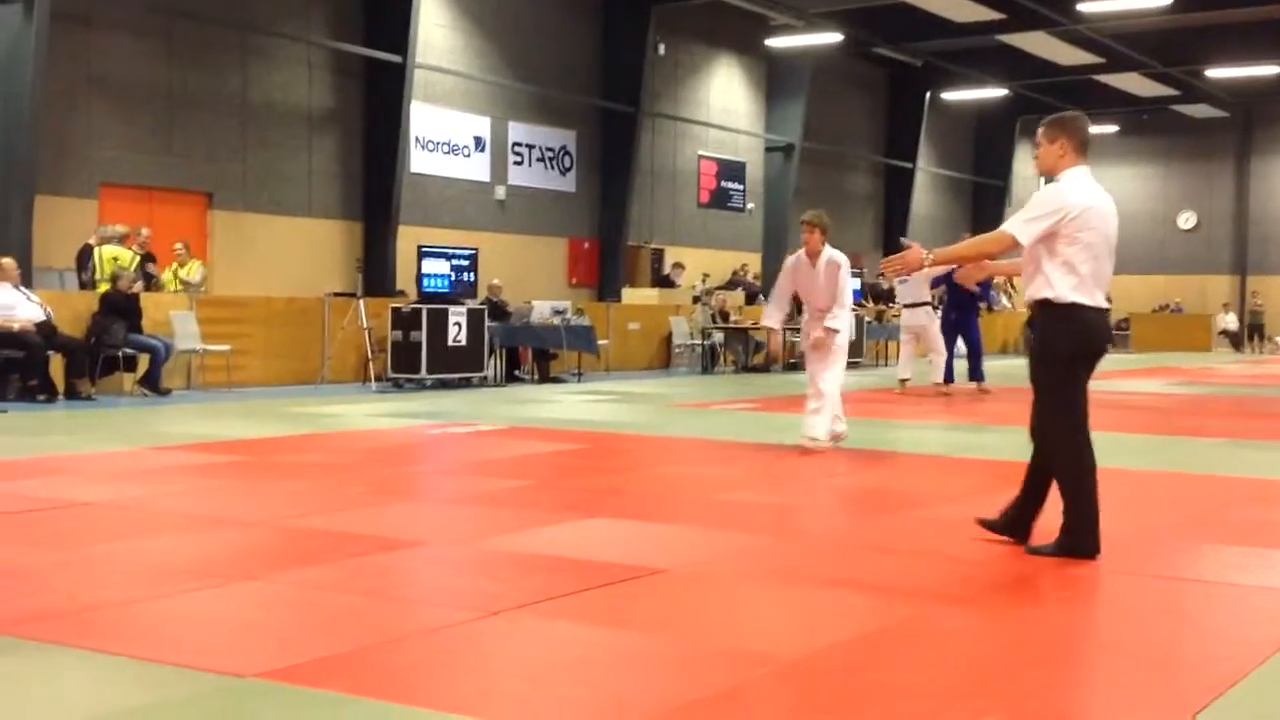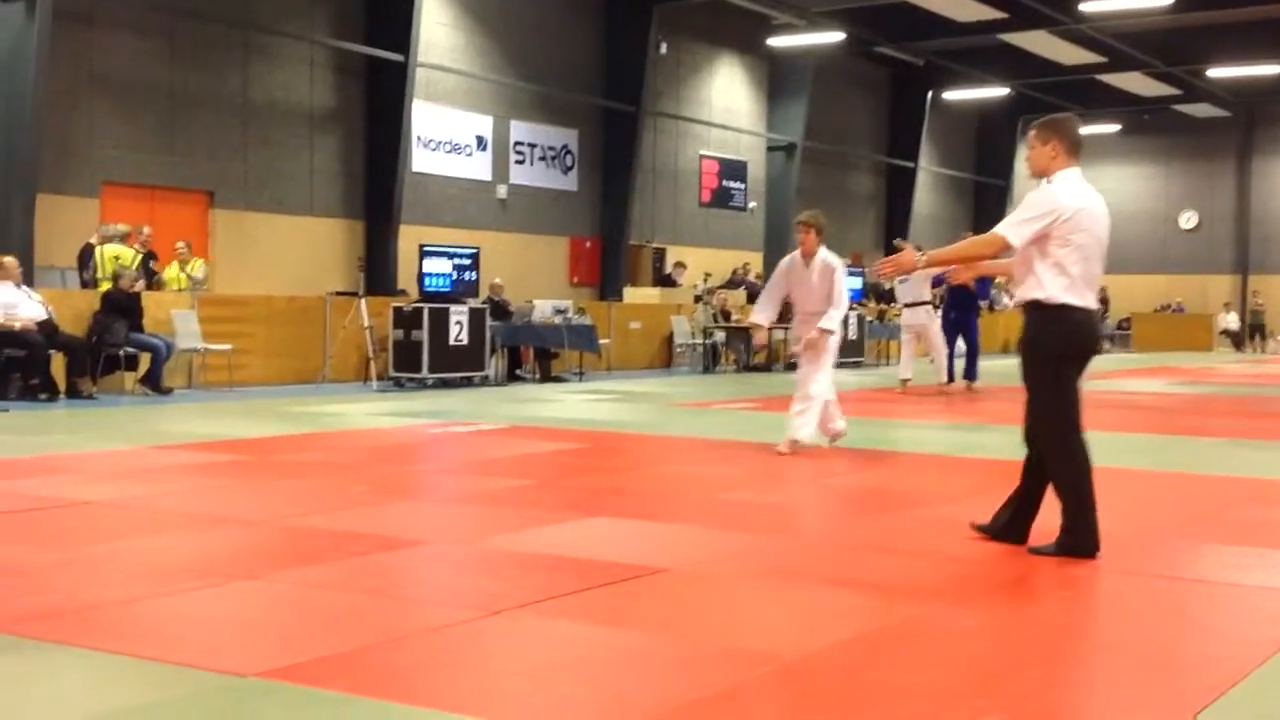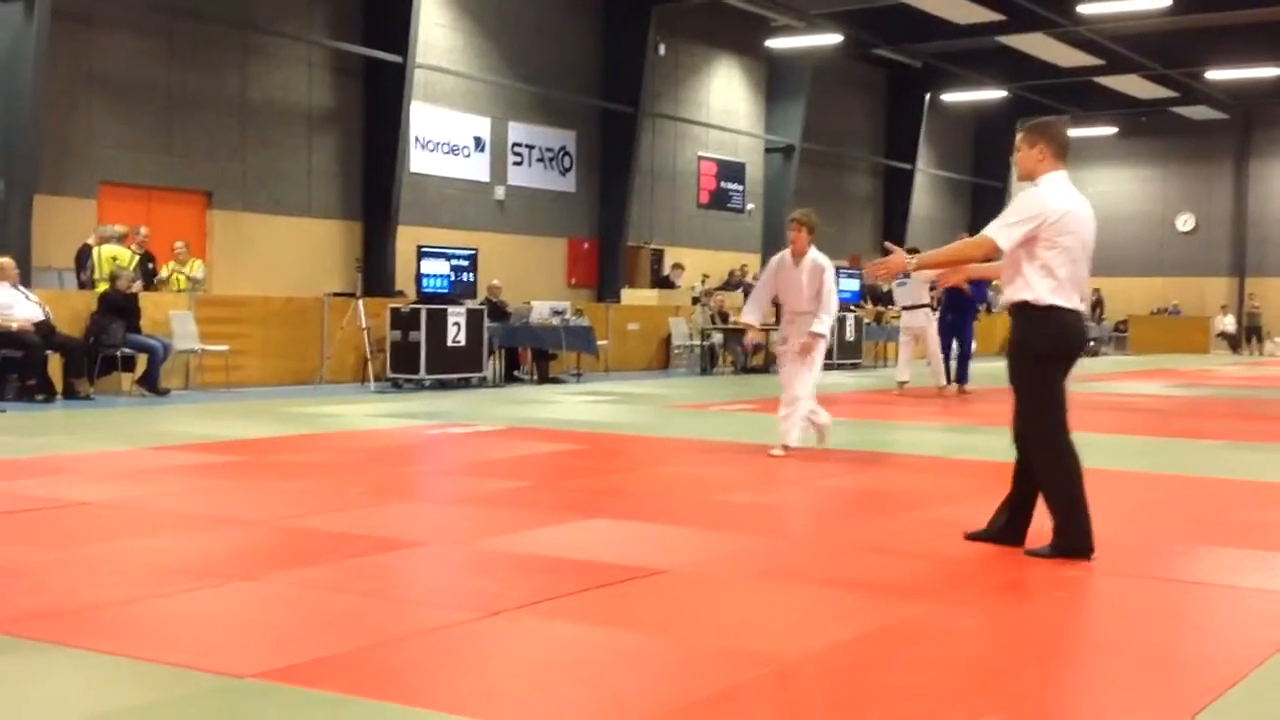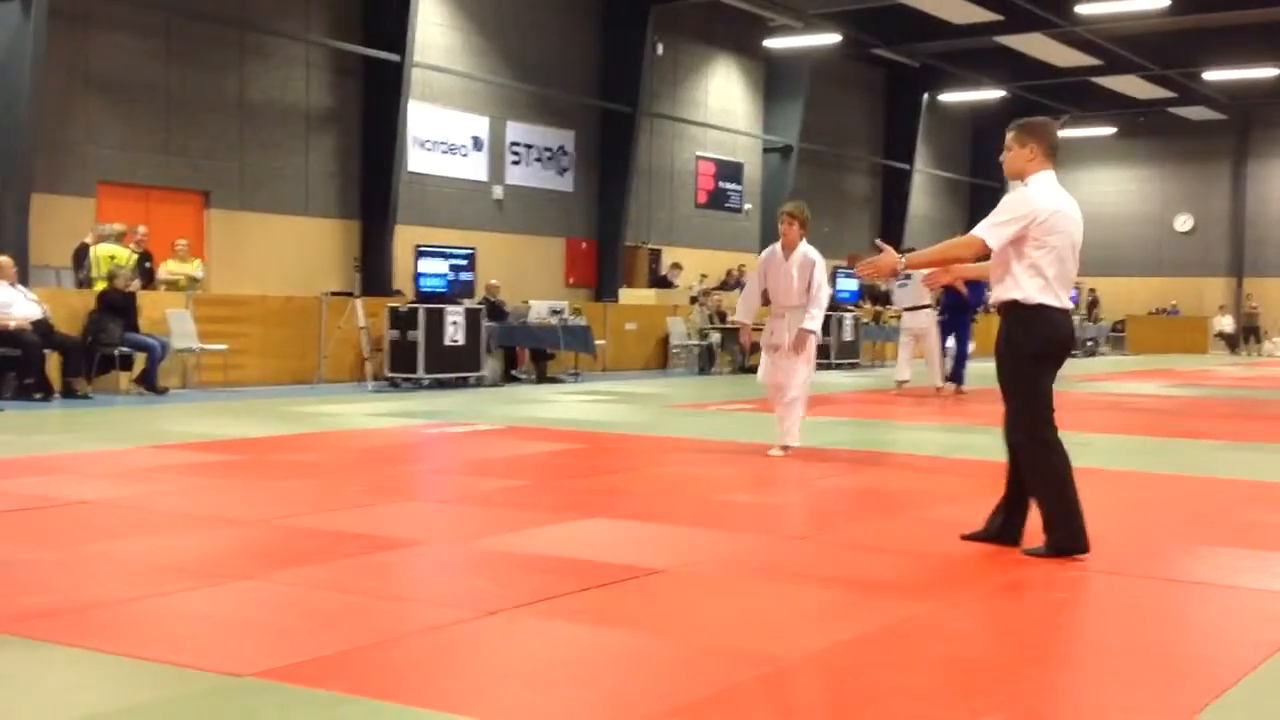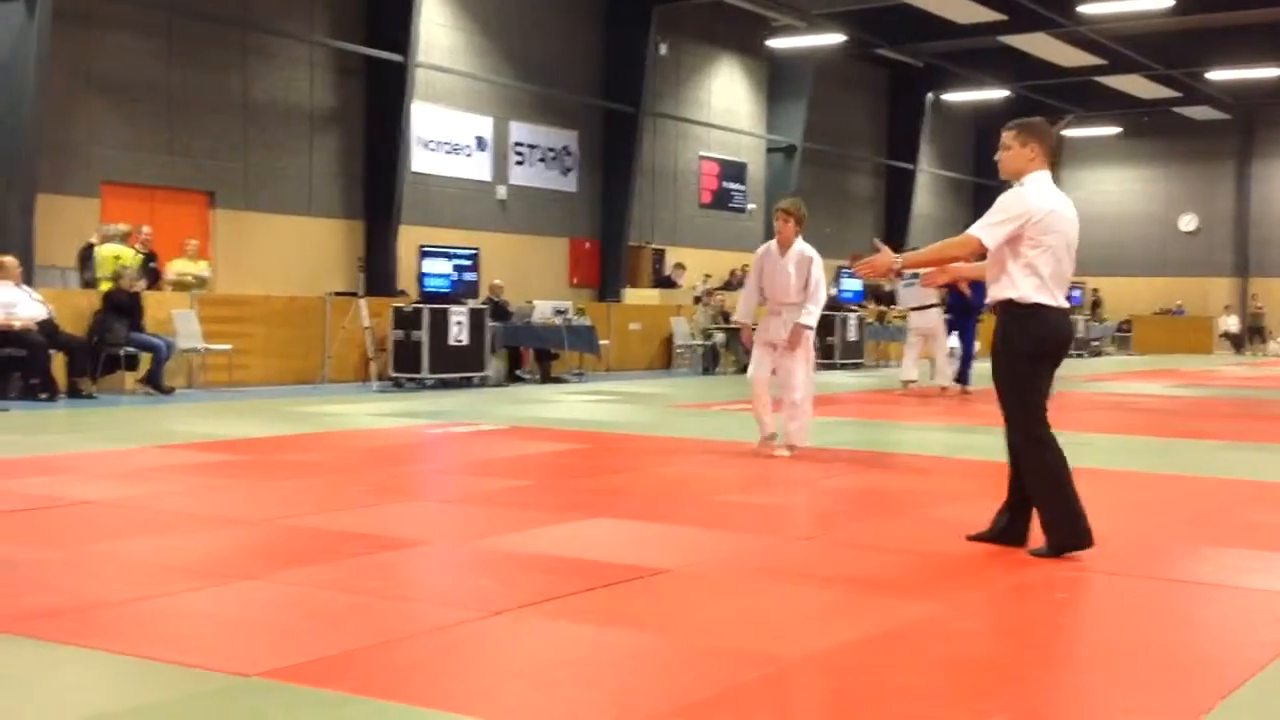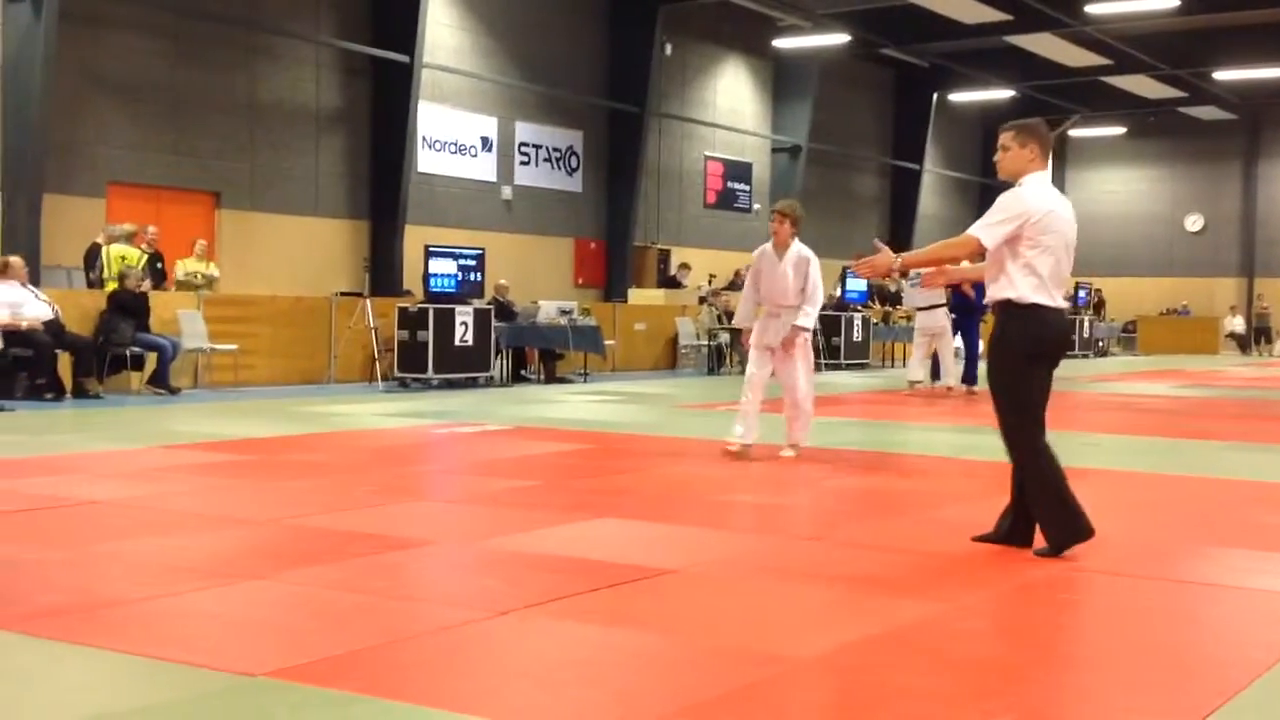
dt=0.1s
person 1, frame 1
left shoulder: (1061, 195)
right shoulder: (1098, 198)
left elbow: (998, 240)
left wrist: (929, 258)
right wrist: (992, 270)
left hip: (1063, 322)
right hip: (1086, 319)
left knee: (1065, 429)
right knee: (1051, 426)
left ankle: (1080, 536)
right ankle: (1019, 520)
person 1, frame 2
left shoulder: (1053, 197)
right shoulder: (1090, 200)
left elbow: (990, 243)
left wrist: (922, 260)
right wrist: (984, 270)
left hip: (1054, 322)
right hip: (1076, 320)
left knee: (1058, 429)
right knee: (1044, 426)
left ankle: (1080, 536)
right ankle: (1013, 522)
person 1, frame 3
left shoulder: (1040, 199)
right shoulder: (1075, 202)
left elbow: (980, 246)
left wrist: (911, 263)
right wrist: (970, 273)
left hip: (1040, 324)
right hip: (1062, 322)
left knee: (1046, 431)
right knee: (1033, 428)
left ankle: (1073, 536)
right ankle: (1010, 524)
person 1, frame 4
left shoulder: (1029, 199)
right shoulder: (1063, 203)
left elbow: (969, 245)
left wrist: (901, 262)
right wrist: (961, 272)
left hip: (1029, 323)
right hip: (1051, 321)
left knee: (1035, 430)
right knee: (1023, 427)
left ankle: (1067, 534)
right ankle: (1006, 524)
person 1, frame 5
left shoulder: (1024, 198)
right shoulder: (1059, 203)
left elbow: (966, 245)
left wrist: (898, 262)
right wrist: (959, 273)
left hip: (1024, 323)
right hip: (1048, 321)
left knee: (1029, 429)
right knee: (1025, 426)
left ankle: (1068, 528)
right ankle: (1013, 524)
person 1, frame 6
left shoulder: (1023, 199)
right shoulder: (1057, 204)
left elbow: (965, 245)
left wrist: (898, 261)
right wrist: (957, 275)
left hip: (1023, 322)
right hip: (1047, 321)
left knee: (1021, 428)
right knee: (1025, 425)
left ankle: (1067, 523)
right ankle: (1018, 525)
person 2, frame 1
left shoulder: (837, 261)
right shoulder: (794, 262)
left elbow: (843, 301)
right elbow: (780, 295)
left wrist: (827, 331)
right wrist: (774, 330)
left hip: (834, 327)
right hip: (812, 323)
left knee: (824, 380)
right knee: (822, 380)
left ankle: (815, 435)
right ankle: (836, 430)
person 2, frame 2
left shoulder: (832, 264)
right shoulder: (788, 263)
left elbow: (839, 303)
right elbow: (771, 295)
left wrist: (821, 332)
right wrist: (761, 327)
left hip: (826, 329)
right hip: (802, 327)
left knee: (812, 384)
right knee: (818, 385)
left ankle: (797, 438)
right ankle: (835, 427)
person 2, frame 3
left shoulder: (821, 264)
right shoulder: (778, 261)
left elbow: (829, 303)
right elbow: (762, 294)
left wrist: (814, 335)
right wrist: (752, 327)
left hip: (811, 330)
right hip: (788, 328)
left knee: (797, 388)
right knee: (792, 387)
left ankle: (788, 441)
right ankle: (820, 420)
person 2, frame 4
left shoulder: (812, 258)
right shoulder: (768, 255)
left elbow: (819, 298)
right elbow: (753, 289)
left wrist: (805, 331)
right wrist: (745, 324)
left hip: (801, 325)
right hip: (775, 323)
left knee: (793, 386)
right knee: (769, 380)
left ankle: (786, 440)
right ankle: (786, 435)
person 2, frame 5
left shoulder: (808, 255)
right shoulder: (764, 252)
left elbow: (816, 295)
right elbow: (752, 289)
left wrist: (801, 327)
right wrist: (745, 323)
left hip: (796, 323)
right hip: (769, 321)
left knee: (795, 386)
right knee: (757, 378)
left ankle: (791, 441)
right ankle: (767, 432)
person 2, frame 6
left shoulder: (805, 257)
right shoulder: (761, 255)
left elbow: (814, 297)
right elbow: (751, 292)
left wrist: (797, 330)
right wrist: (745, 327)
left hip: (793, 326)
right hip: (766, 323)
left knee: (797, 389)
right knee: (753, 381)
left ankle: (795, 441)
right ankle: (743, 439)
